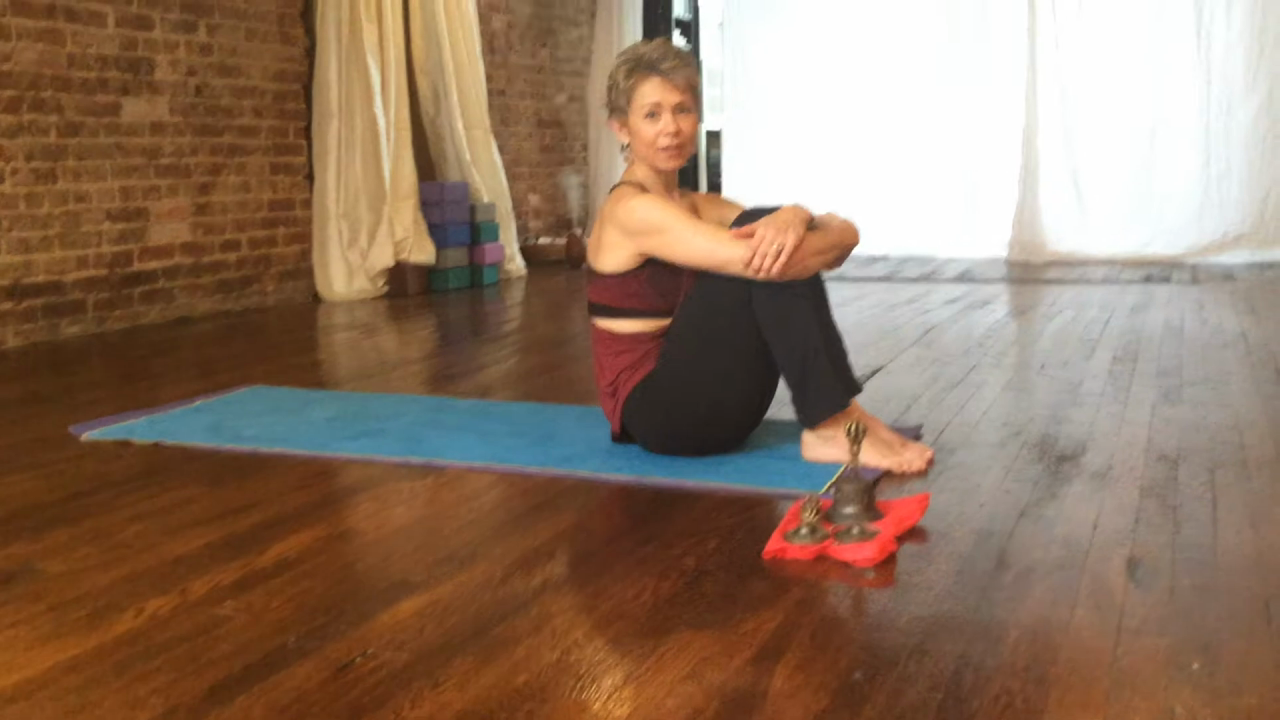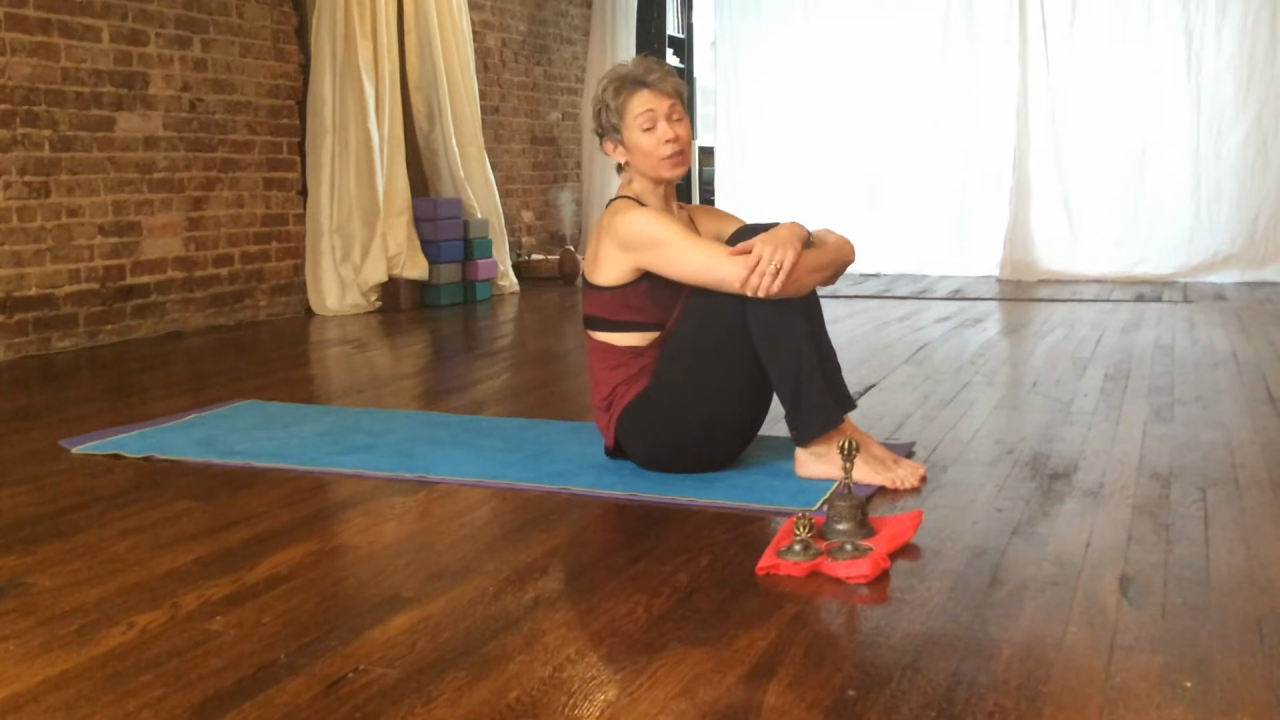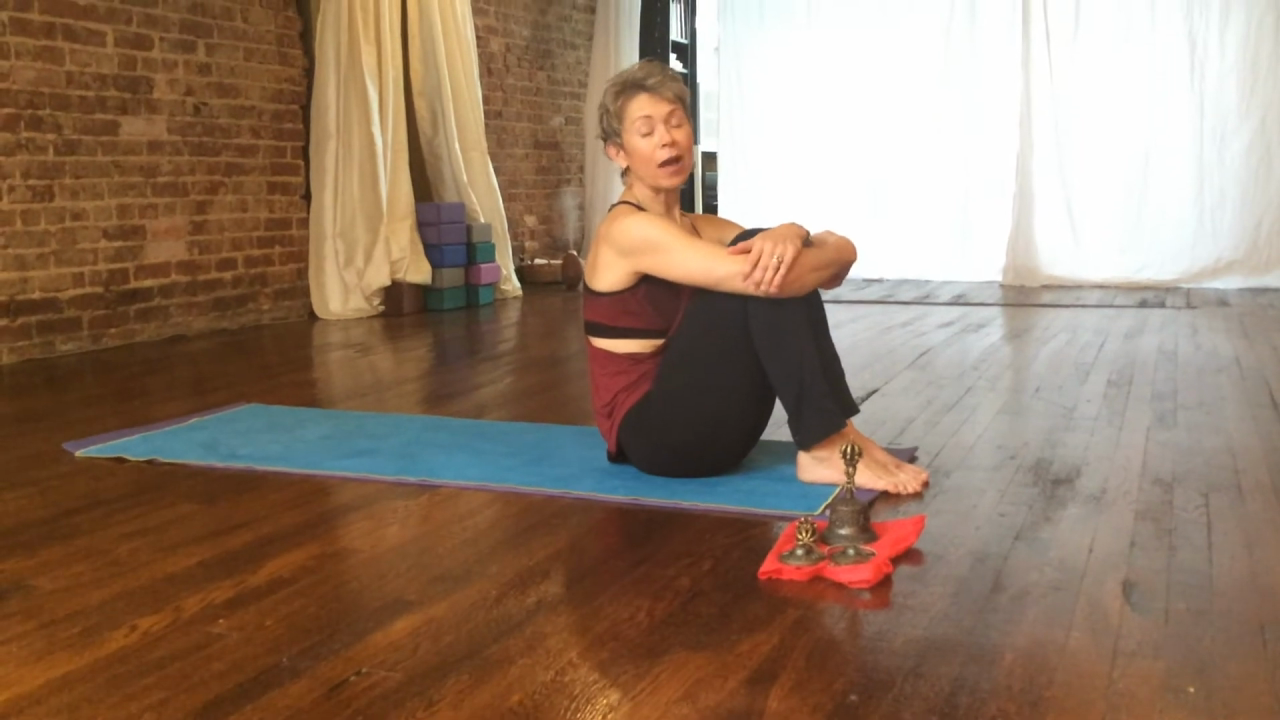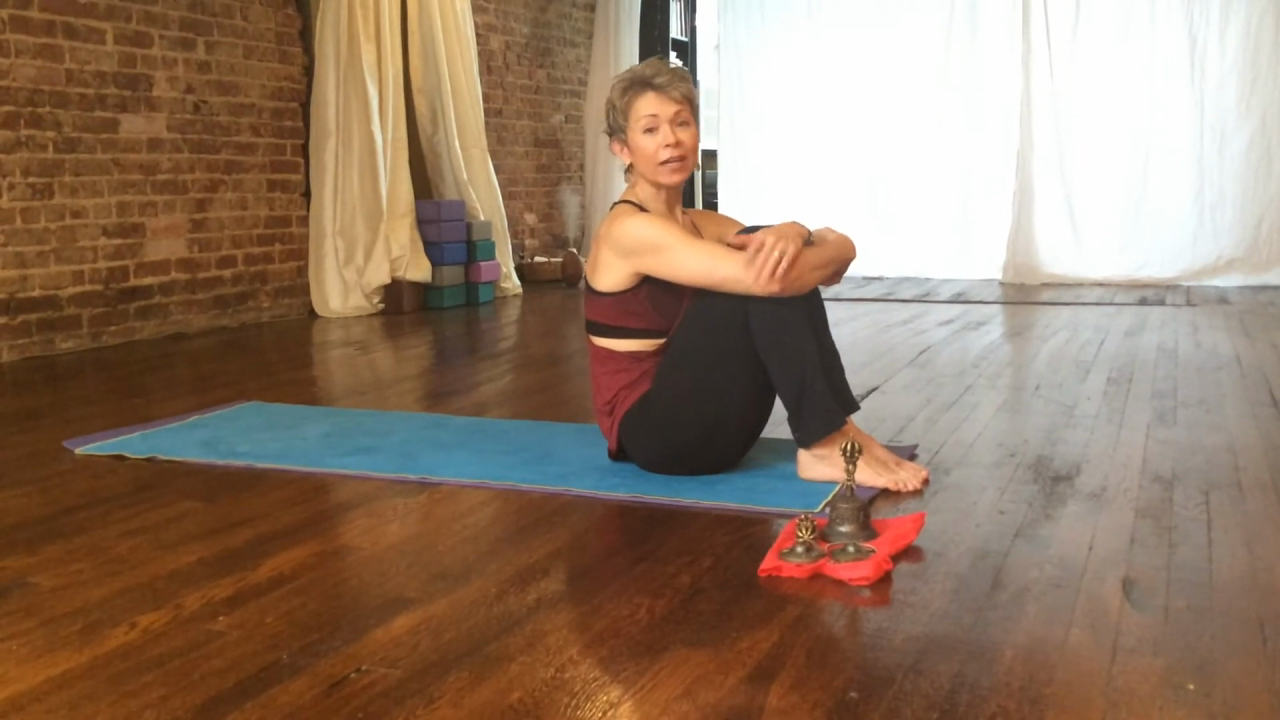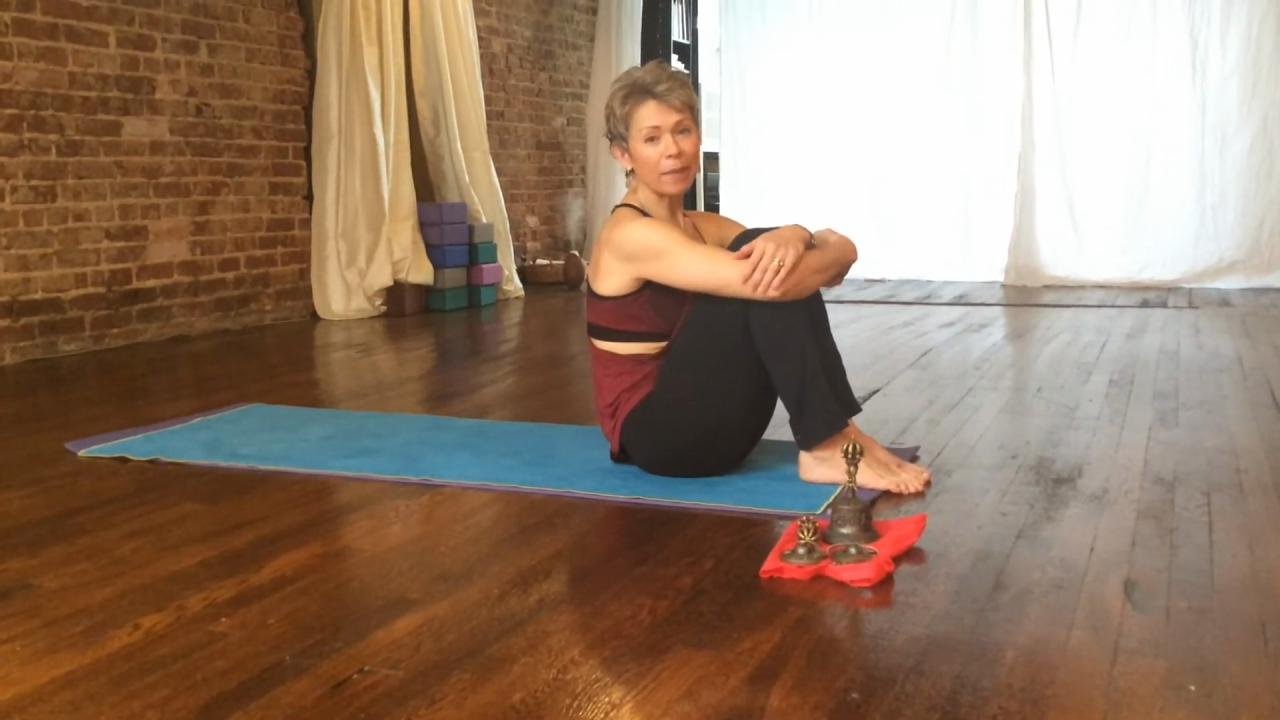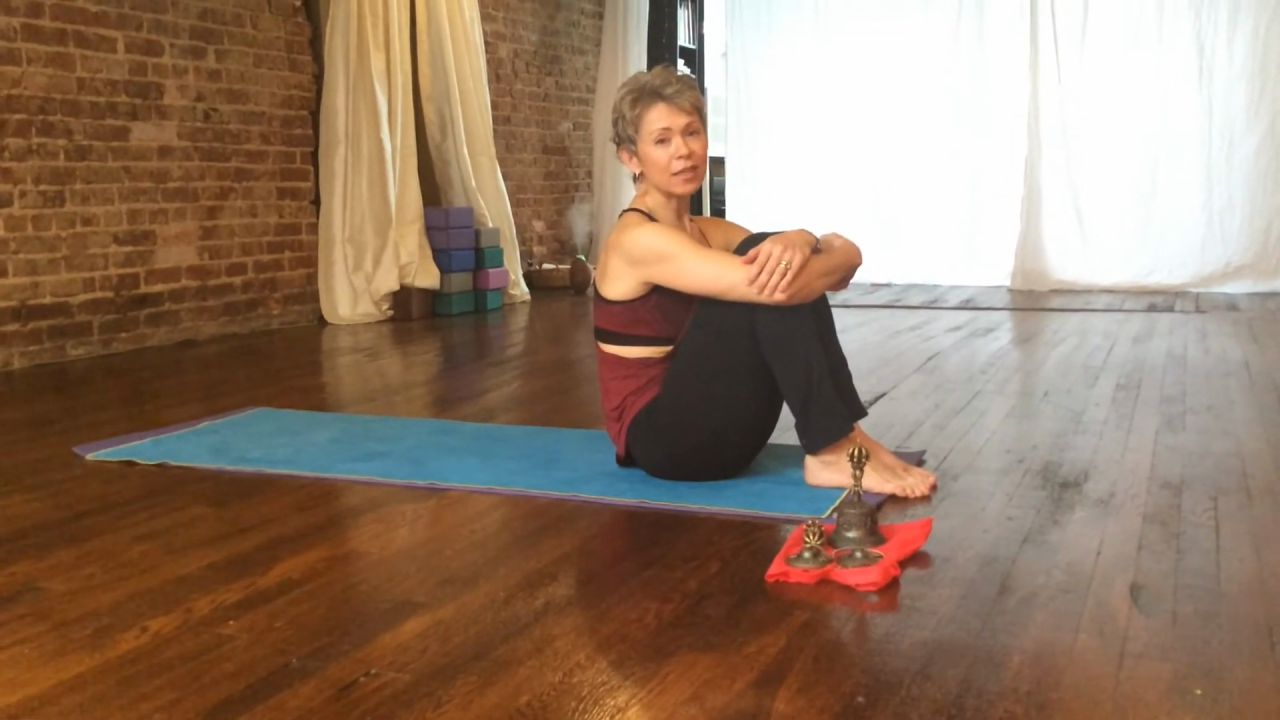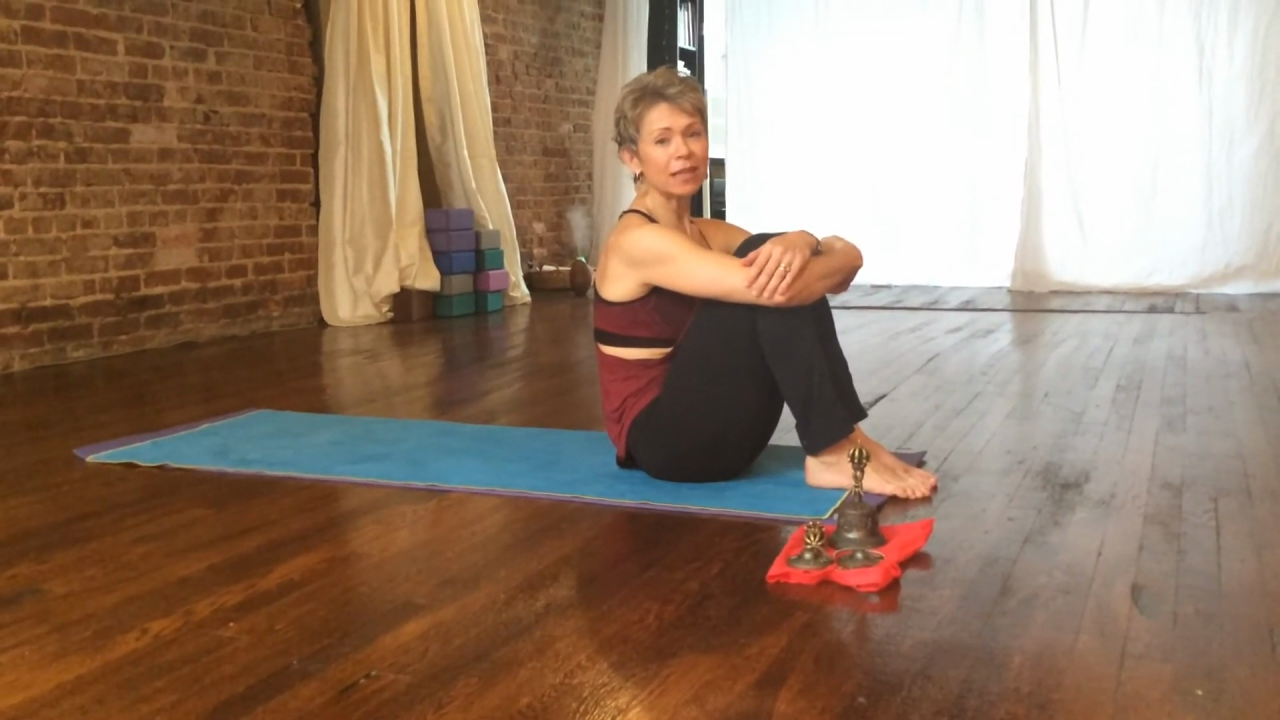
dt=0.7s
person 1, frame 1
left shoulder: (697, 208)
right shoulder: (633, 210)
left elbow: (823, 254)
right elbow: (764, 262)
left wrist: (795, 218)
right wrist: (844, 233)
left hip: (707, 404)
right hip: (658, 412)
left knee: (785, 255)
right knee: (769, 263)
left ankle: (840, 415)
right ankle: (829, 427)
person 1, frame 2
left shoulder: (698, 219)
right shoulder: (631, 224)
left elbow: (816, 270)
right elbow: (756, 282)
left wrist: (794, 235)
right wrist: (838, 249)
left hip: (701, 421)
right hip: (652, 427)
left knee: (775, 263)
right knee: (762, 279)
left ankle: (831, 431)
right ankle: (823, 444)
person 1, frame 3
left shoulder: (699, 228)
right shoulder: (629, 229)
left elbow: (826, 273)
right elbow: (760, 277)
left wrist: (793, 234)
right wrist: (841, 248)
left hip: (703, 425)
right hip: (653, 432)
left knee: (782, 268)
right knee: (767, 275)
left ankle: (833, 436)
right ankle: (825, 448)
person 1, frame 4
left shoulder: (700, 223)
right shoulder: (630, 229)
left elbow: (824, 271)
right elbow: (766, 279)
left wrist: (795, 233)
right wrist: (838, 245)
left hip: (703, 423)
right hip: (655, 430)
left knee: (780, 258)
right knee: (770, 274)
left ankle: (833, 434)
right ankle: (826, 445)
person 1, frame 5
left shoulder: (701, 226)
right shoulder: (632, 234)
left elbow: (809, 273)
right elbow: (770, 285)
left wrist: (796, 237)
right wrist: (839, 248)
left hip: (705, 424)
right hip: (657, 434)
left knee: (779, 264)
right knee: (766, 281)
left ankle: (836, 437)
right ankle: (827, 448)
person 1, frame 6
left shoulder: (708, 231)
right shoulder: (638, 239)
left elbow: (826, 277)
right elbow: (774, 288)
left wrist: (802, 241)
right wrist: (845, 253)
left hip: (712, 429)
right hip: (662, 436)
left knee: (790, 272)
right knee: (777, 283)
left ankle: (842, 440)
right ankle: (832, 452)
person 1, frame 7
left shoulder: (708, 233)
right shoulder: (638, 240)
left elbow: (831, 279)
right elbow: (768, 290)
left wrist: (803, 243)
right wrist: (846, 255)
left hip: (711, 430)
right hip: (663, 438)
left knee: (791, 280)
right knee: (774, 288)
left ankle: (843, 442)
right ankle: (833, 454)
